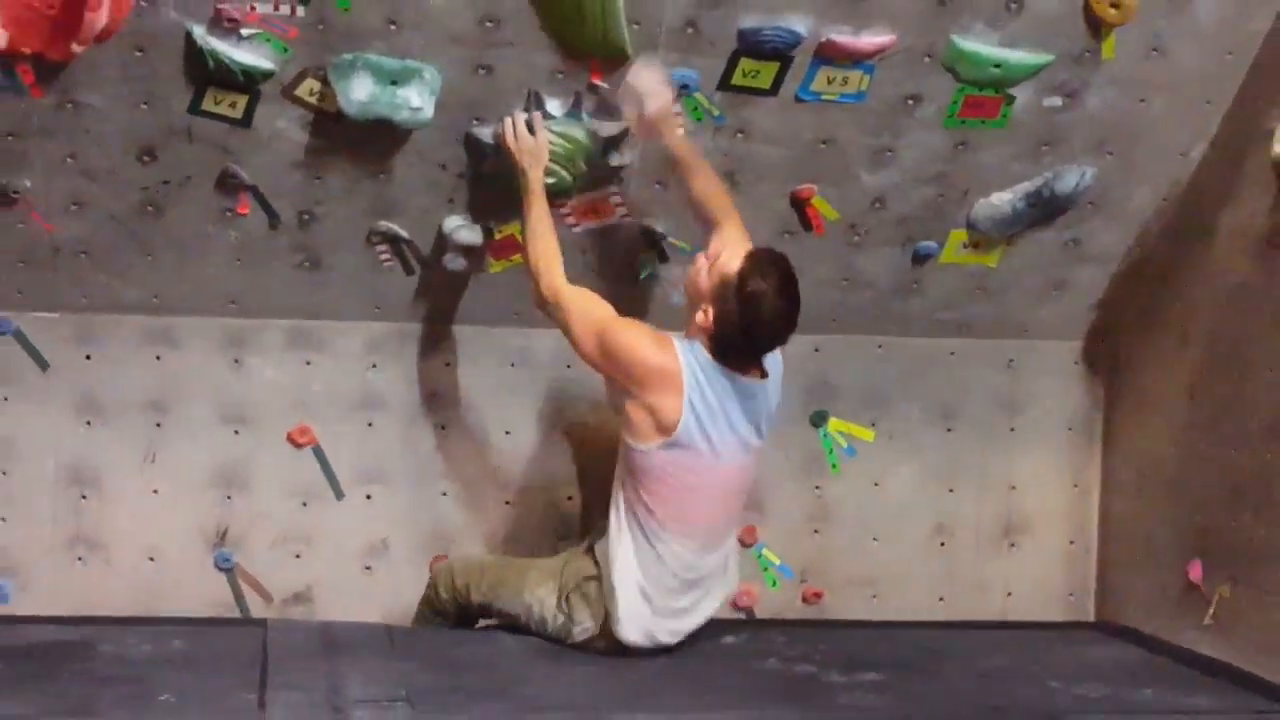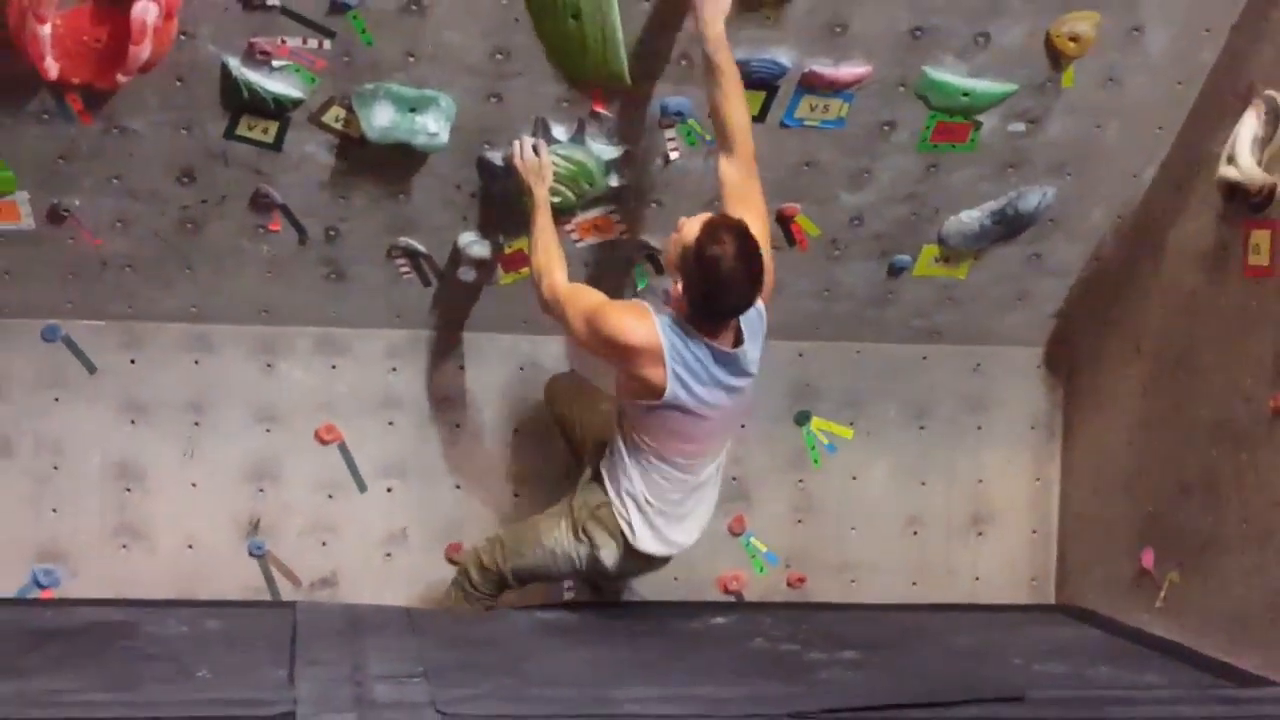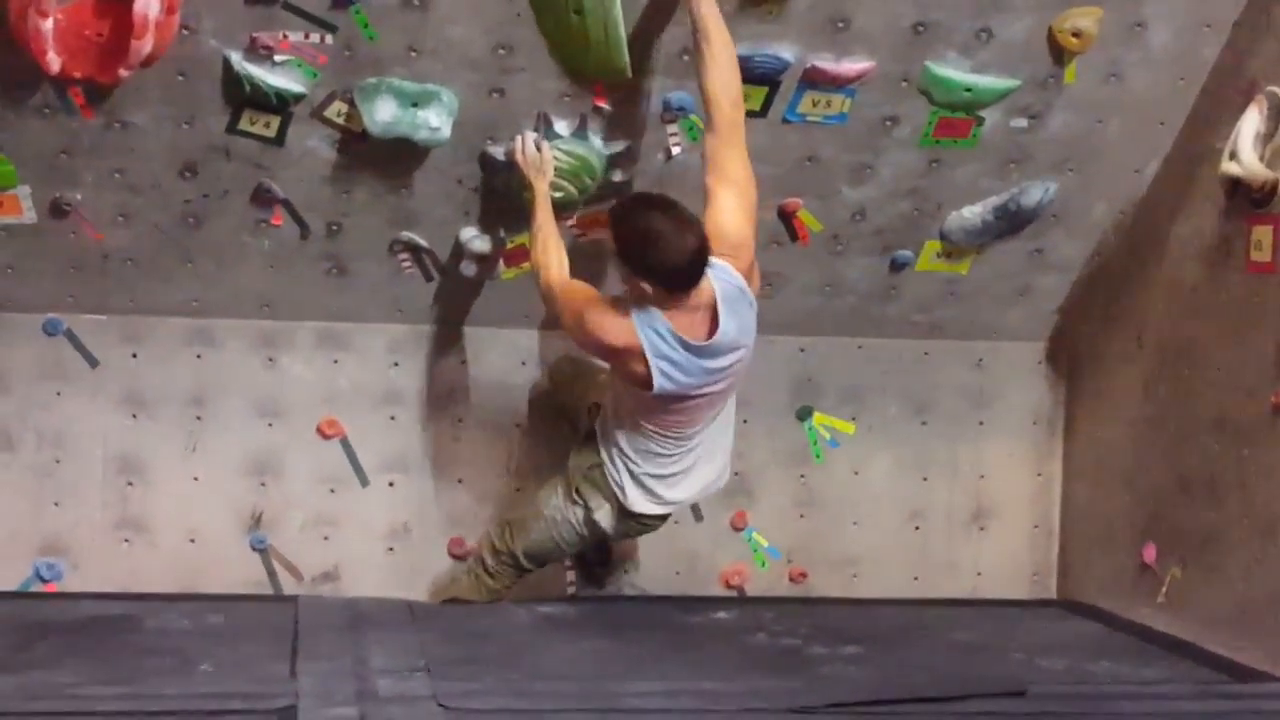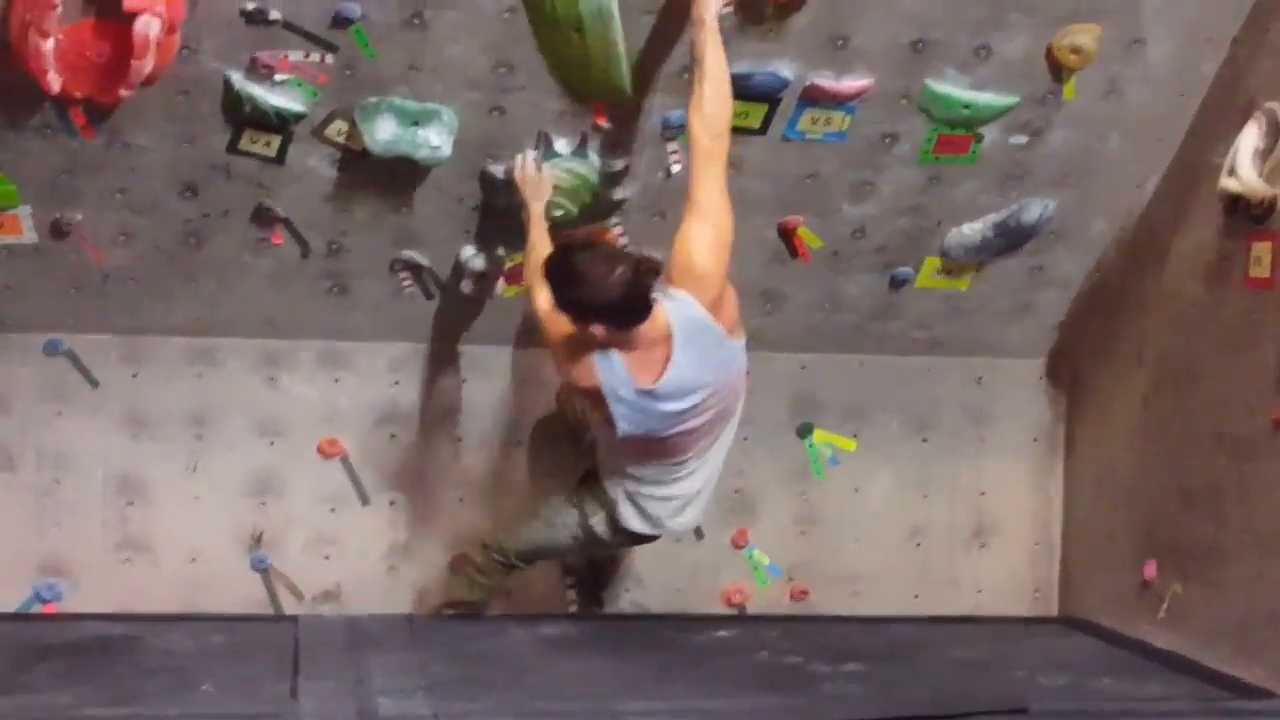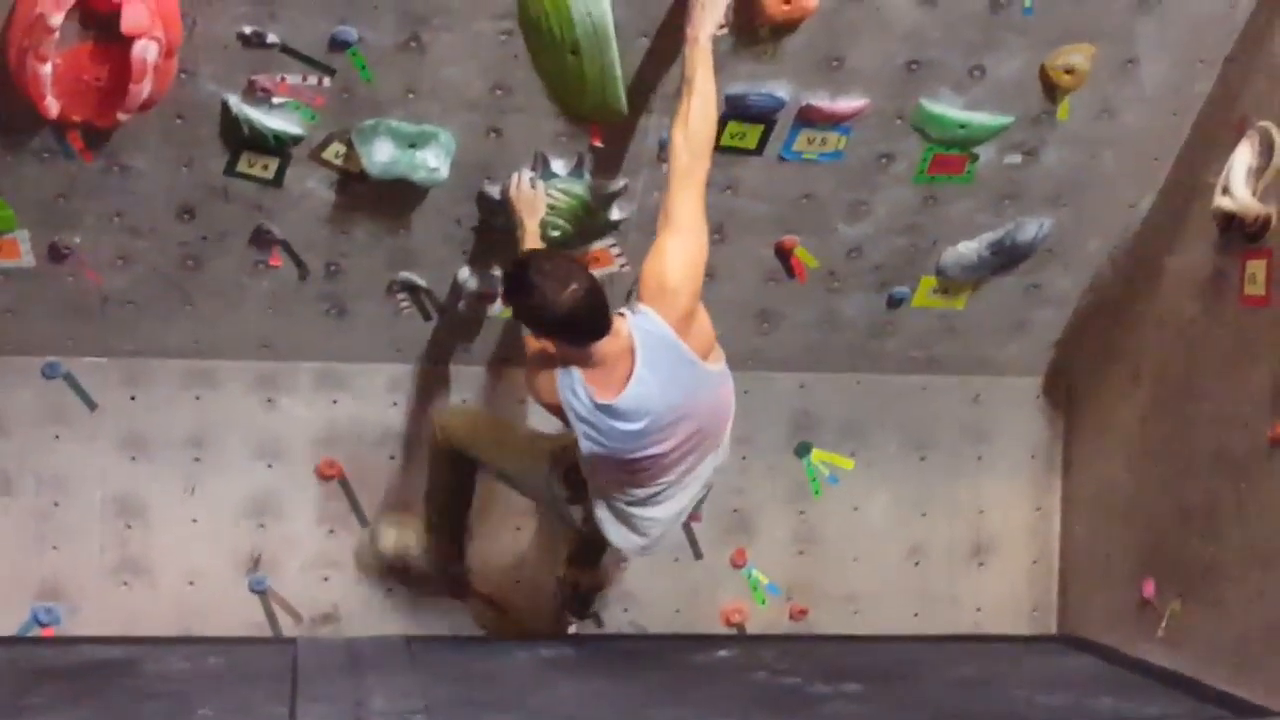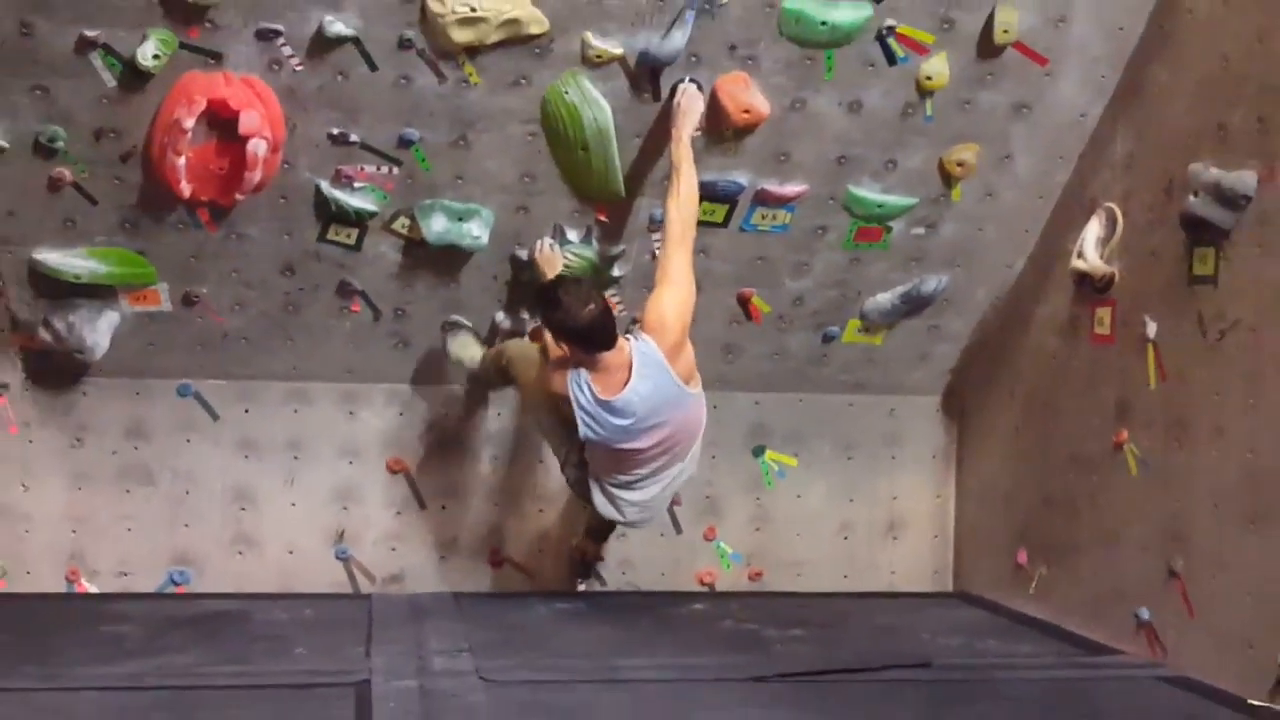
dt=0.3s
person 1, frame 1
left shoulder: (661, 369)
right shoulder: (765, 358)
left elbow: (553, 289)
right elbow: (727, 220)
left wrist: (533, 172)
right wrist: (670, 134)
left hip: (633, 618)
right hip: (701, 598)
left knee: (449, 581)
person 1, frame 2
left shoulder: (642, 338)
right shoulder: (754, 296)
left elbow: (553, 290)
right elbow: (738, 155)
left wrist: (539, 193)
left hip: (631, 532)
right hip: (679, 511)
left knee: (478, 572)
right knee: (563, 389)
right ankle: (602, 569)
person 1, frame 3
left shoulder: (622, 334)
right shoulder: (735, 264)
left elbow: (551, 281)
right elbow: (727, 124)
left wrist: (539, 188)
left hip: (630, 496)
right hip: (685, 471)
left knee: (498, 557)
right knee: (566, 375)
right ankle: (596, 548)
person 1, frame 4
left shoulder: (586, 372)
right shoulder: (702, 294)
left elbow: (543, 303)
right elbow: (709, 146)
left wrist: (535, 206)
left hip: (632, 512)
right hip: (690, 489)
left knee: (485, 556)
right ankle: (597, 549)
person 1, frame 5
left shoulder: (553, 386)
right shoulder: (672, 311)
left elbow: (538, 329)
right elbow: (689, 167)
left wrist: (529, 223)
left hip: (622, 518)
right hip: (685, 496)
left knee: (451, 423)
left ankle: (443, 549)
right ankle: (585, 571)
person 1, frame 6
left shoulder: (564, 384)
right shoulder: (665, 345)
left elbow: (551, 341)
left wrist: (548, 274)
left hip: (611, 497)
right hip: (663, 489)
left knee: (516, 352)
left ankle: (480, 372)
right ankle: (590, 546)
